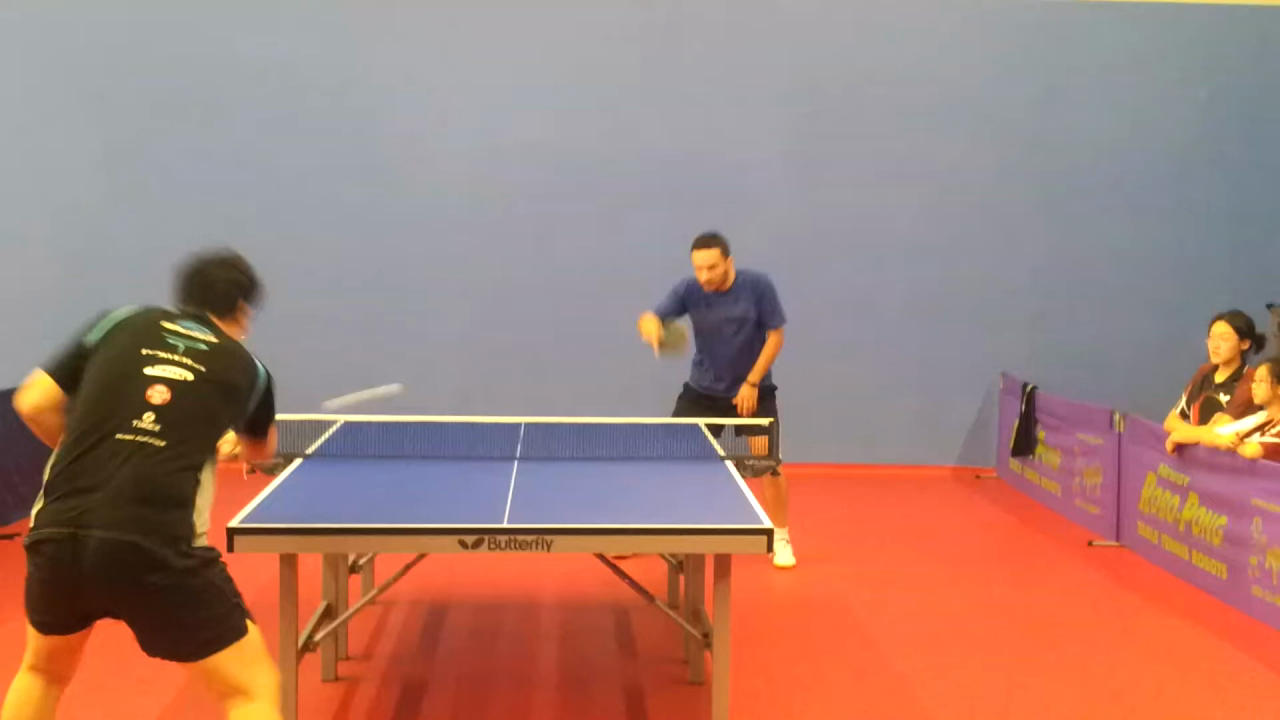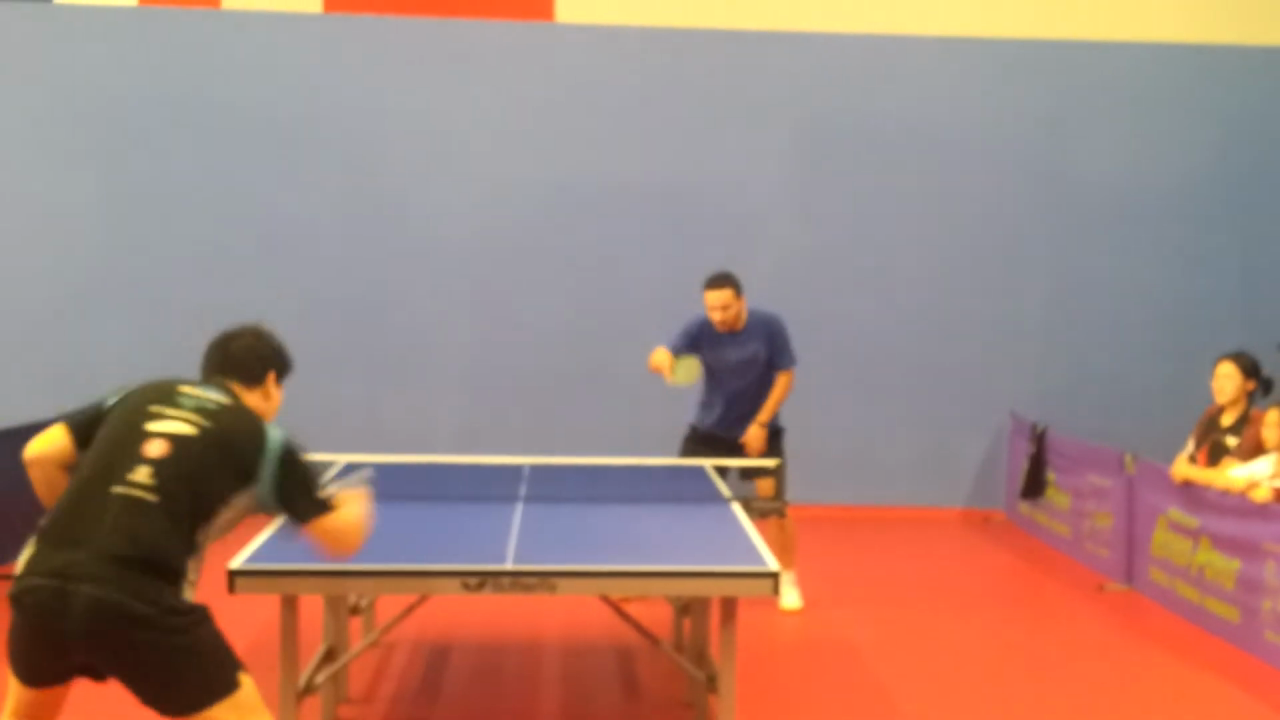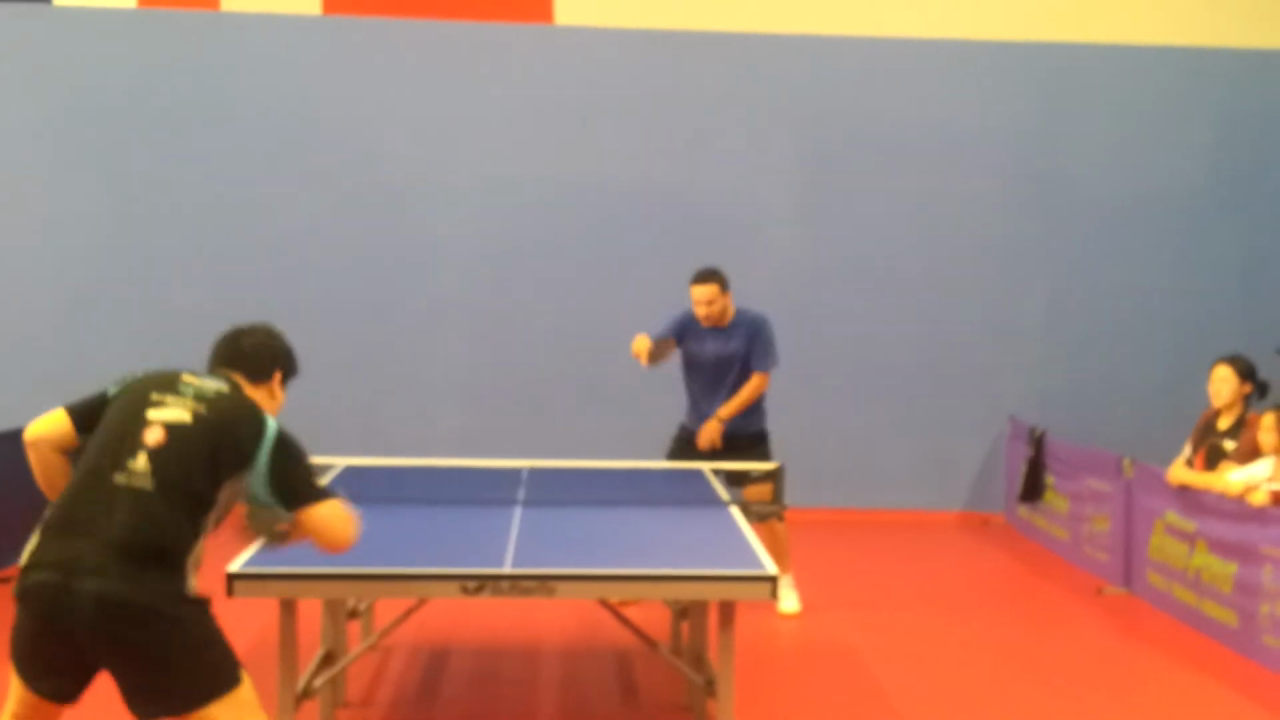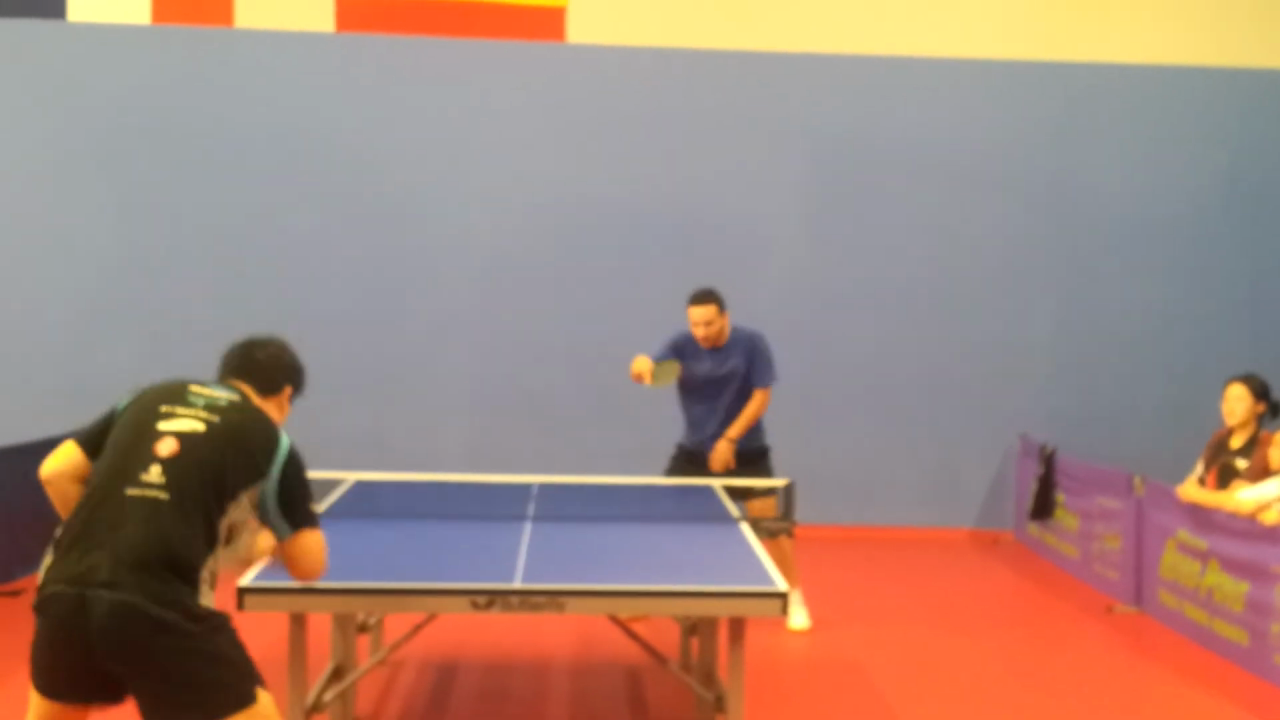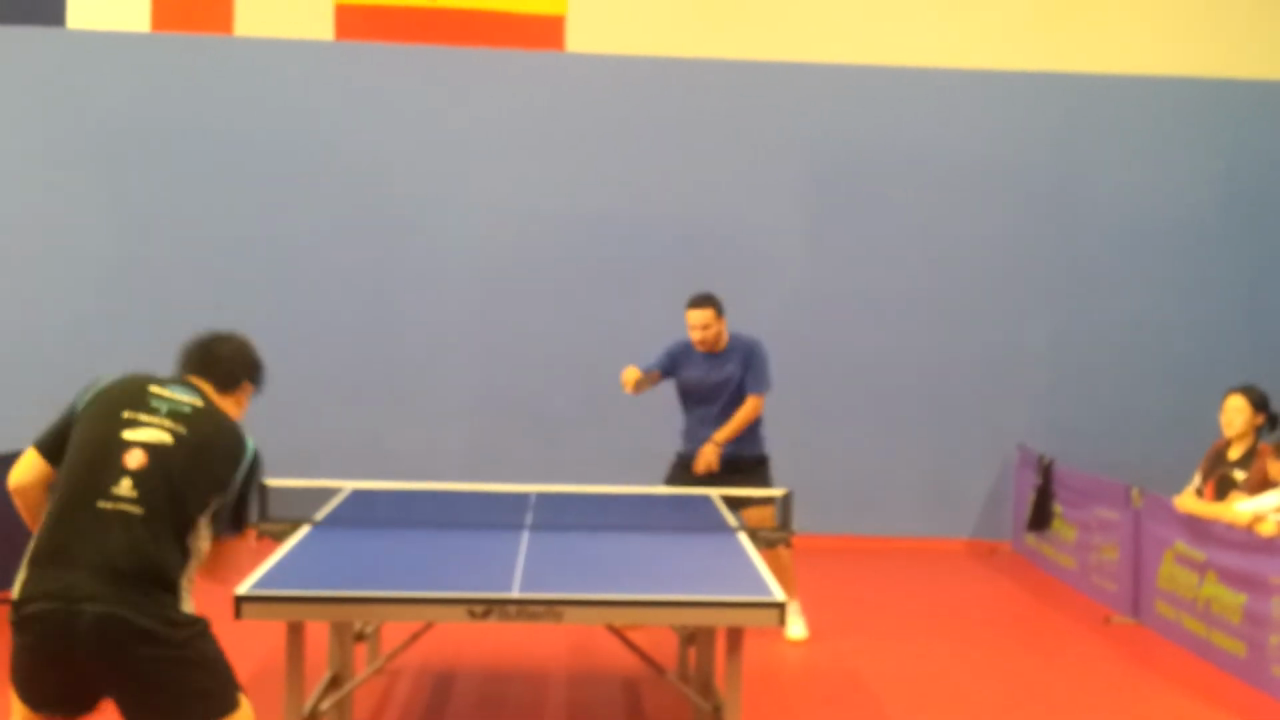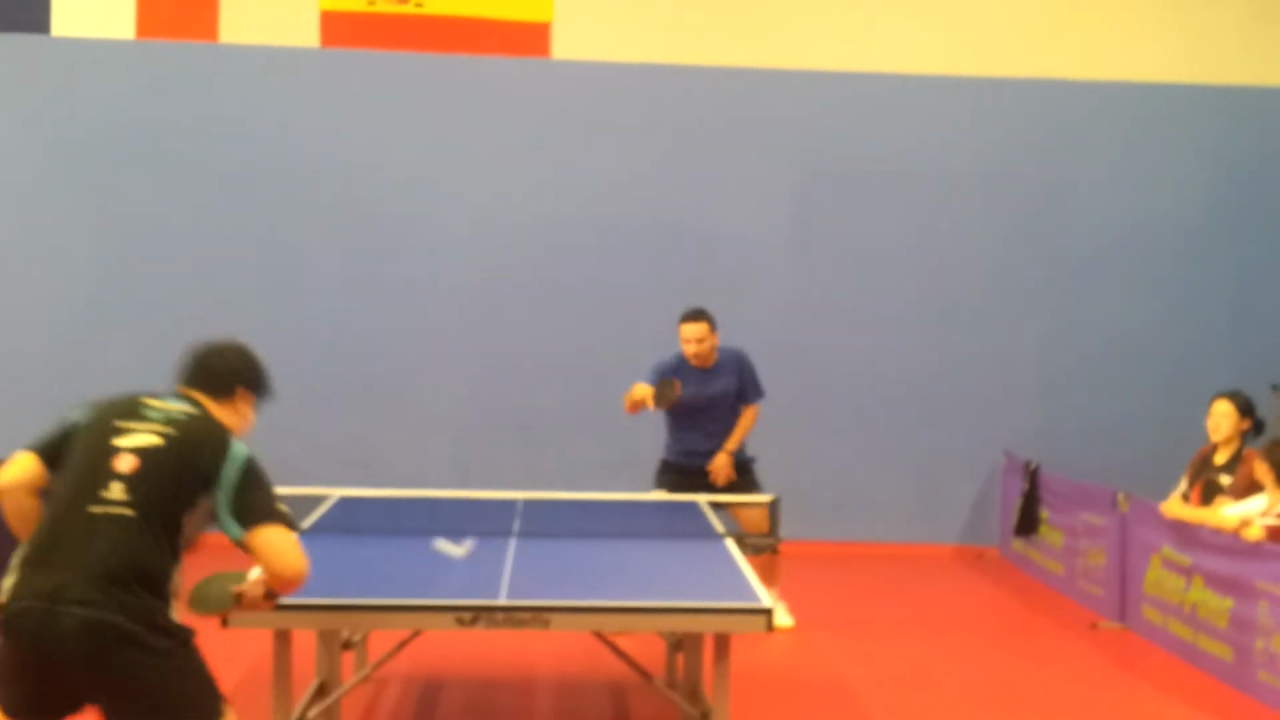
dt=0.7s
person 1, frame 1
left shoulder: (118, 325)
right shoulder: (246, 369)
right elbow: (261, 448)
left hip: (60, 531)
right hip: (158, 546)
left knee: (43, 670)
person 1, frame 2
left shoulder: (134, 397)
right shoulder: (262, 442)
left elbow: (39, 454)
right elbow: (342, 538)
right wrist: (356, 508)
left hip: (44, 584)
right hip: (141, 608)
person 1, frame 3
left shoulder: (137, 388)
right shoulder: (262, 430)
left elbow: (39, 438)
right elbow: (338, 532)
left hip: (48, 578)
right hip: (145, 601)
person 1, frame 4
left shoulder: (147, 400)
right shoulder: (271, 443)
left elbow: (56, 473)
right elbow: (309, 565)
right wrist: (275, 545)
left hip: (68, 593)
right hip: (163, 612)
person 1, frame 5
left shoulder: (103, 395)
right shoulder: (232, 445)
left elbow: (23, 482)
right elbow: (218, 565)
left hip: (45, 604)
right hip: (146, 622)
person 1, frame 6
left shoulder: (102, 414)
right shoulder: (226, 452)
right elbow: (288, 567)
right wrist: (265, 589)
left hip: (31, 611)
right hip: (126, 627)
person 2, frame 1
left shoulder: (758, 285)
right shoulder: (688, 290)
left elbow: (775, 335)
right elbow: (650, 317)
left wrist: (752, 383)
right wrist: (650, 326)
left hip: (751, 389)
right hip: (702, 390)
left knee: (768, 462)
left ankle: (780, 538)
person 2, frame 2
left shoulder: (770, 326)
right shoulder: (698, 329)
left elbow: (784, 376)
right elbow: (659, 359)
left wrist: (761, 424)
right wrist: (661, 358)
left hip: (757, 429)
right hip: (708, 431)
left knee: (773, 503)
left ankle: (787, 579)
person 2, frame 3
left shoulder: (755, 325)
right shoulder: (686, 323)
left elbow: (760, 380)
right elbow: (650, 344)
left wrist: (720, 419)
right wrist: (642, 345)
left hip: (746, 435)
right hip: (695, 431)
left knee: (765, 509)
left ankle: (784, 582)
person 2, frame 4
left shoulder: (752, 342)
right shoulder: (681, 344)
left elbow: (761, 395)
right elbow: (645, 370)
left wrist: (728, 440)
right wrist: (641, 365)
left hip: (744, 449)
right hip: (693, 450)
left ankle: (794, 598)
person 2, frame 5
left shoulder: (749, 349)
right shoulder: (679, 352)
left elbow: (754, 404)
right elbow: (646, 380)
left wrist: (717, 443)
right wrist: (633, 376)
left hip: (745, 459)
right hip: (694, 457)
left knee: (767, 533)
left ankle: (791, 608)
person 2, frame 6
left shoulder: (737, 361)
right shoulder: (669, 369)
left elbow: (751, 407)
right elbow: (631, 405)
left wrist: (727, 452)
right wrist: (639, 394)
left hip: (728, 461)
right hip: (679, 465)
left knee: (762, 531)
left ankle: (771, 598)
